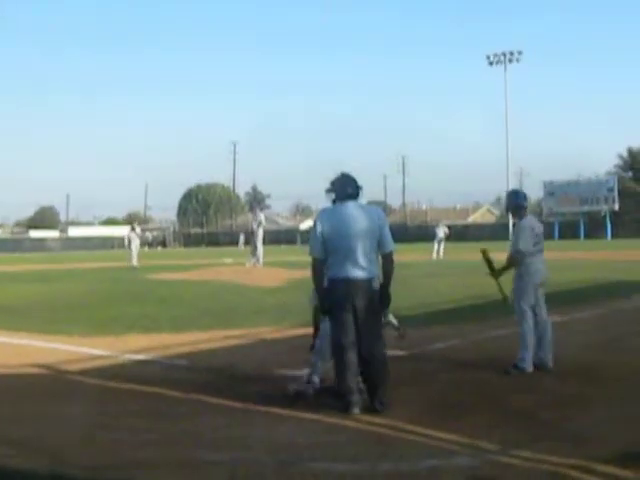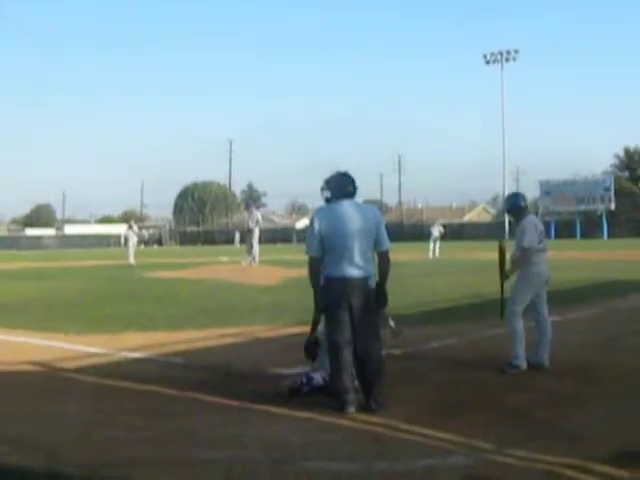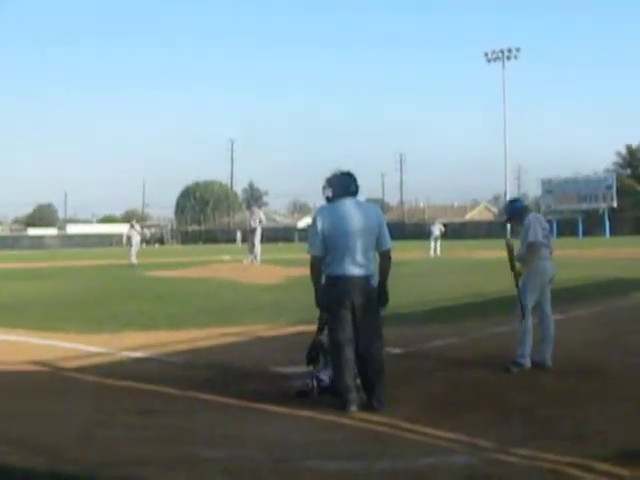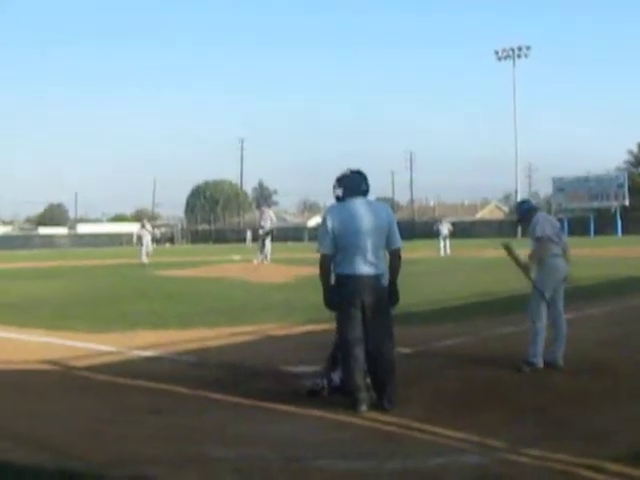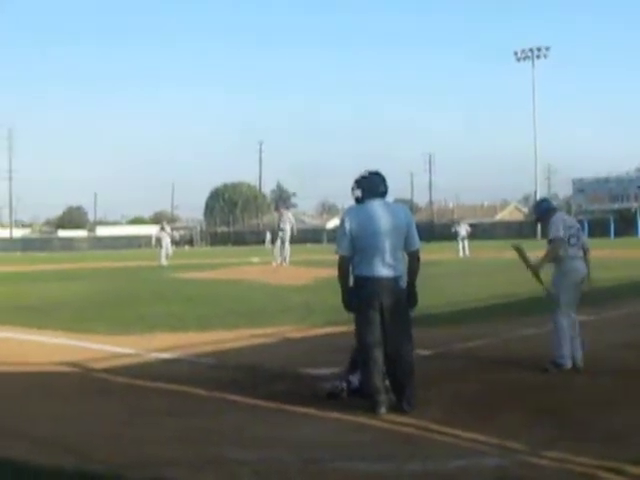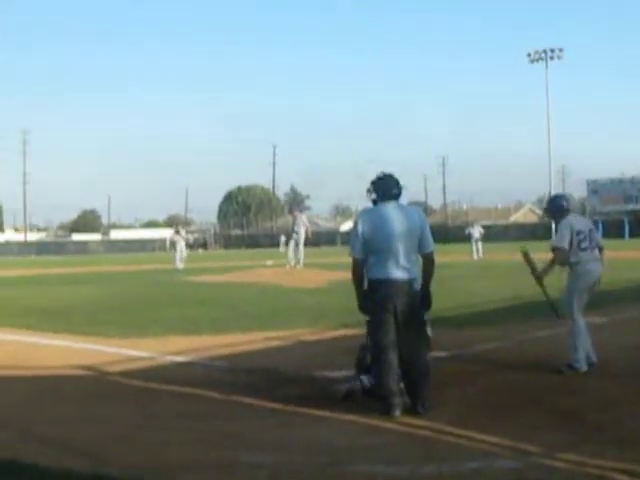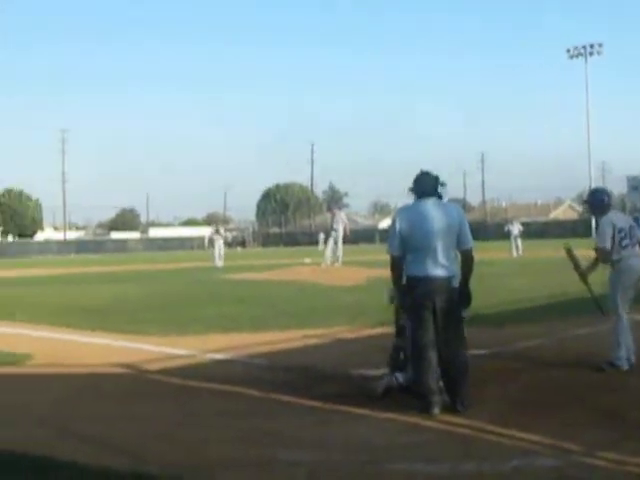
dt=0.2s
person 1, frame 1
left shoulder: (324, 217)
right shoulder: (376, 214)
left elbow: (318, 262)
right elbow: (387, 257)
left wrist: (321, 294)
right wrist: (386, 288)
left hip: (338, 288)
right hip: (369, 287)
left knee: (344, 345)
right knee: (373, 346)
left ankle: (352, 400)
right ankle: (378, 399)
person 1, frame 2
left shoulder: (321, 216)
right shoulder: (372, 212)
left elbow: (315, 261)
right elbow: (384, 256)
left wrist: (317, 292)
right wrist: (382, 287)
left hip: (335, 286)
right hip: (365, 286)
left knee: (340, 344)
right knee: (369, 344)
left ankle: (347, 399)
right ankle: (373, 398)
person 1, frame 3
left shoulder: (323, 214)
right shoulder: (374, 211)
left elbow: (317, 259)
right elbow: (385, 255)
left wrist: (318, 290)
right wrist: (382, 285)
left hip: (337, 285)
right hip: (367, 284)
left knee: (342, 343)
right knee: (370, 342)
left ankle: (349, 398)
right ankle: (375, 397)
person 1, frame 4
left shoulder: (333, 214)
right shoulder: (384, 210)
left elbow: (326, 258)
right elbow: (395, 254)
left wrist: (327, 289)
right wrist: (393, 284)
left hip: (347, 284)
right hip: (377, 283)
left knee: (352, 342)
right knee: (381, 342)
left ankle: (359, 398)
right ankle: (386, 397)
person 1, frame 5
left shoulder: (352, 215)
right shoulder: (402, 212)
left elbow: (344, 260)
right elbow: (414, 256)
left wrist: (345, 291)
right wrist: (411, 286)
left hip: (365, 286)
right hip: (396, 285)
left knee: (371, 345)
right knee: (400, 344)
left ankle: (378, 400)
right ankle: (406, 399)
person 1, frame 6
left shoulder: (365, 218)
right shoulder: (416, 214)
left elbow: (358, 263)
right elbow: (428, 258)
left wrist: (360, 293)
right wrist: (426, 288)
left hip: (379, 289)
right hip: (410, 288)
left knee: (385, 347)
right knee: (415, 347)
left ankle: (392, 403)
right ankle: (420, 401)
person 1, frame 7
left shoulder: (403, 215)
right shoulder: (454, 211)
left elbow: (396, 260)
right elbow: (467, 255)
left wrist: (399, 290)
right wrist: (465, 285)
left hip: (417, 286)
right hip: (448, 285)
left knee: (423, 344)
right knee: (453, 344)
left ankle: (431, 400)
right ankle: (459, 399)
person 2, frame 1
left shoulder: (523, 224)
right shoulder: (535, 222)
left elbow: (520, 254)
left wrist: (502, 270)
left hip: (527, 272)
right hip: (539, 271)
left knee: (525, 317)
right knee: (541, 316)
left ankle: (524, 363)
right ankle: (544, 359)
person 2, frame 2
left shoulder: (526, 223)
right shoulder: (535, 221)
left elbow: (528, 251)
left wrist: (512, 270)
left hip: (530, 271)
right hip: (541, 270)
left knee: (513, 312)
right knee: (542, 315)
left ankle: (518, 361)
right ankle: (541, 359)
person 2, frame 3
left shoulder: (530, 220)
right shoulder: (539, 220)
left elbow: (536, 246)
right elbow: (549, 248)
left wrist: (524, 266)
left hip: (536, 269)
right hip: (547, 268)
left knee: (525, 312)
right knee: (545, 314)
left ankle: (523, 359)
right ankle: (544, 358)
person 2, frame 4
left shoulder: (539, 219)
right shoulder: (551, 220)
left elbow: (544, 241)
right elbow: (565, 247)
left wrist: (531, 261)
right wrist: (566, 268)
left hip: (548, 267)
right hip: (561, 266)
left knee: (537, 311)
right knee: (557, 313)
left ankle: (535, 359)
right ankle: (555, 358)
person 2, frame 5
left shoulder: (556, 220)
right shoulder: (571, 220)
left elbow: (556, 243)
right elbow: (586, 248)
left wrist: (541, 263)
right wrist: (588, 269)
left hip: (566, 268)
right hip: (580, 267)
left knee: (559, 314)
right knee: (569, 314)
left ankle: (563, 360)
right ankle: (575, 358)
person 2, frame 6
left shoulder: (565, 224)
right shoulder: (585, 221)
left elbow: (561, 251)
right elbow: (600, 247)
left wrist: (545, 271)
right wrist: (599, 267)
left hip: (580, 271)
right hip: (594, 269)
left knee: (575, 316)
right knee: (578, 314)
left ankle: (578, 363)
right ankle: (589, 357)
person 2, frame 7
left shoulder: (607, 220)
right shoulder: (624, 216)
left elbow: (603, 251)
left wrist: (588, 270)
left hip: (623, 268)
left knee: (620, 313)
right knee: (621, 311)
left ankle: (620, 360)
